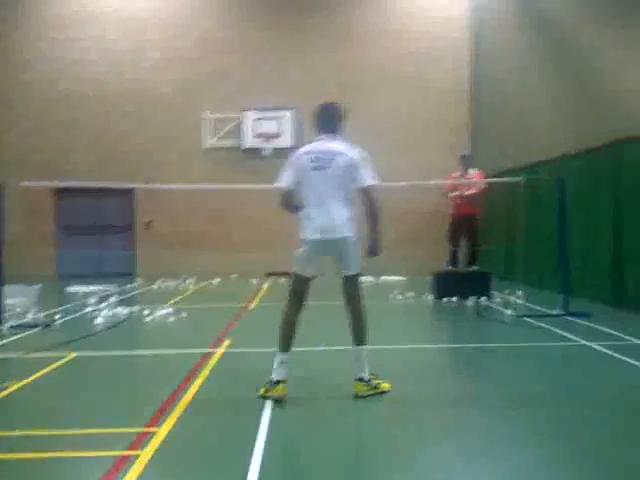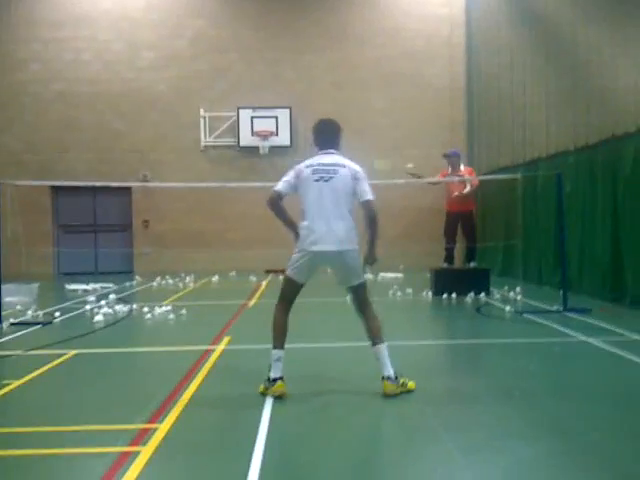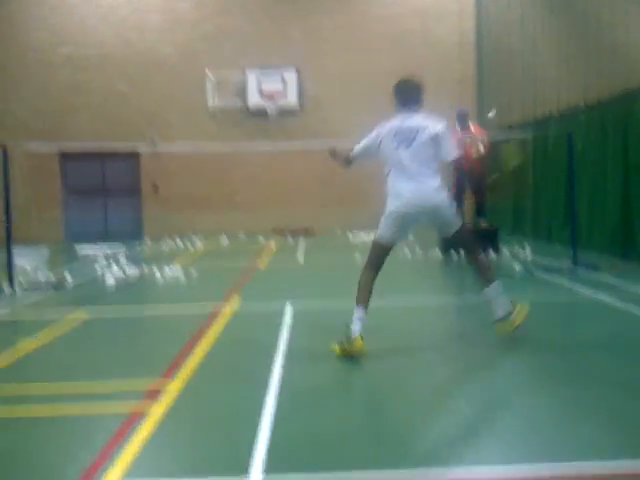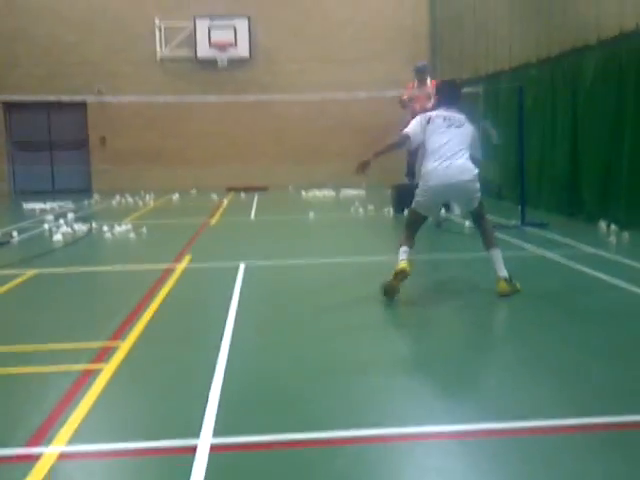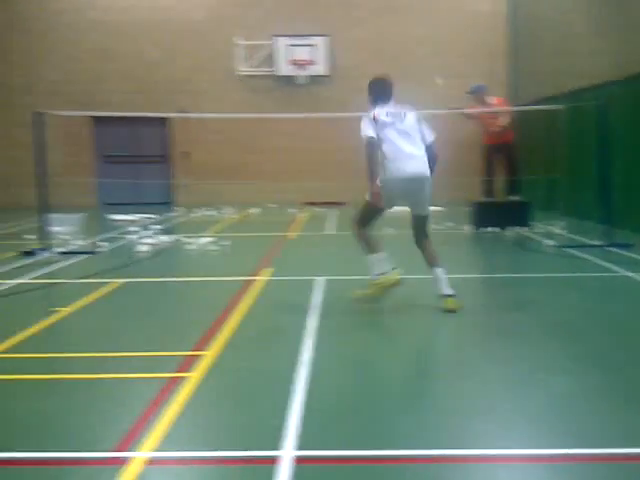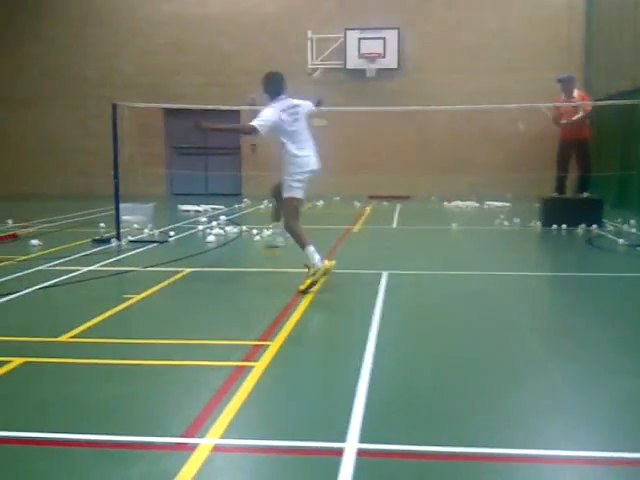
dt=0.5s
person 1, frame 1
left shoulder: (300, 155)
right shoulder: (352, 155)
left elbow: (286, 200)
right elbow: (369, 198)
right wrist: (375, 237)
left hip: (311, 235)
right hip: (344, 234)
left knee: (293, 305)
right knee: (354, 303)
left ankle: (278, 379)
right ankle: (363, 378)
person 1, frame 2
left shoulder: (302, 169)
right shoulder: (353, 170)
left elbow: (273, 200)
right elbow: (371, 213)
left wrist: (295, 228)
right wrist: (372, 248)
left hip: (311, 245)
right hip: (345, 246)
left knee: (283, 305)
right knee: (366, 310)
left ankle: (276, 377)
right ankle: (390, 377)
person 1, frame 3
left shoulder: (384, 130)
right shoulder: (437, 126)
left elbow: (350, 158)
left wrist: (338, 155)
left hip: (400, 205)
right hip: (434, 200)
left knee: (371, 268)
right knee: (473, 250)
left ankle: (355, 336)
right ankle: (504, 313)
person 1, frame 4
left shoulder: (427, 118)
right shoulder: (468, 125)
left elbow: (403, 140)
right elbow: (476, 159)
left wrist: (371, 158)
left hip: (434, 180)
right hip: (466, 177)
left knee: (410, 231)
right knee: (482, 224)
left ankle: (402, 264)
right ankle: (504, 278)
person 1, frame 5
left shoulder: (372, 117)
right shoulder: (412, 115)
left elbow: (371, 147)
right elbow: (432, 152)
left wrist: (373, 184)
left hip: (394, 175)
right hip: (421, 174)
left knee: (360, 225)
right knee: (422, 238)
left ankle: (383, 274)
right ankle: (447, 294)
person 1, frame 6
left shoulder: (271, 112)
right shoulder: (300, 104)
left elbow: (248, 129)
right elbow: (314, 107)
left wrist: (212, 127)
right wrist: (316, 104)
left hip: (297, 168)
right hip: (310, 163)
left knee: (290, 221)
right knee: (277, 192)
left ankle: (317, 264)
right ankle: (277, 241)
